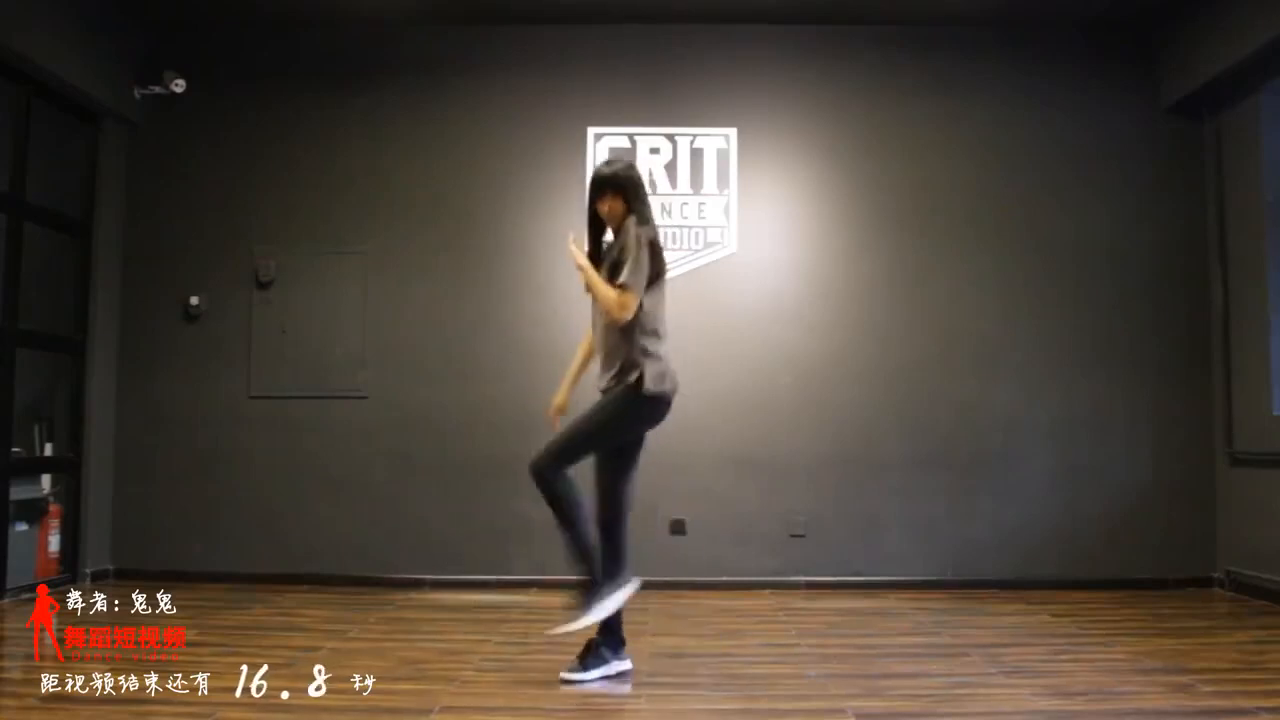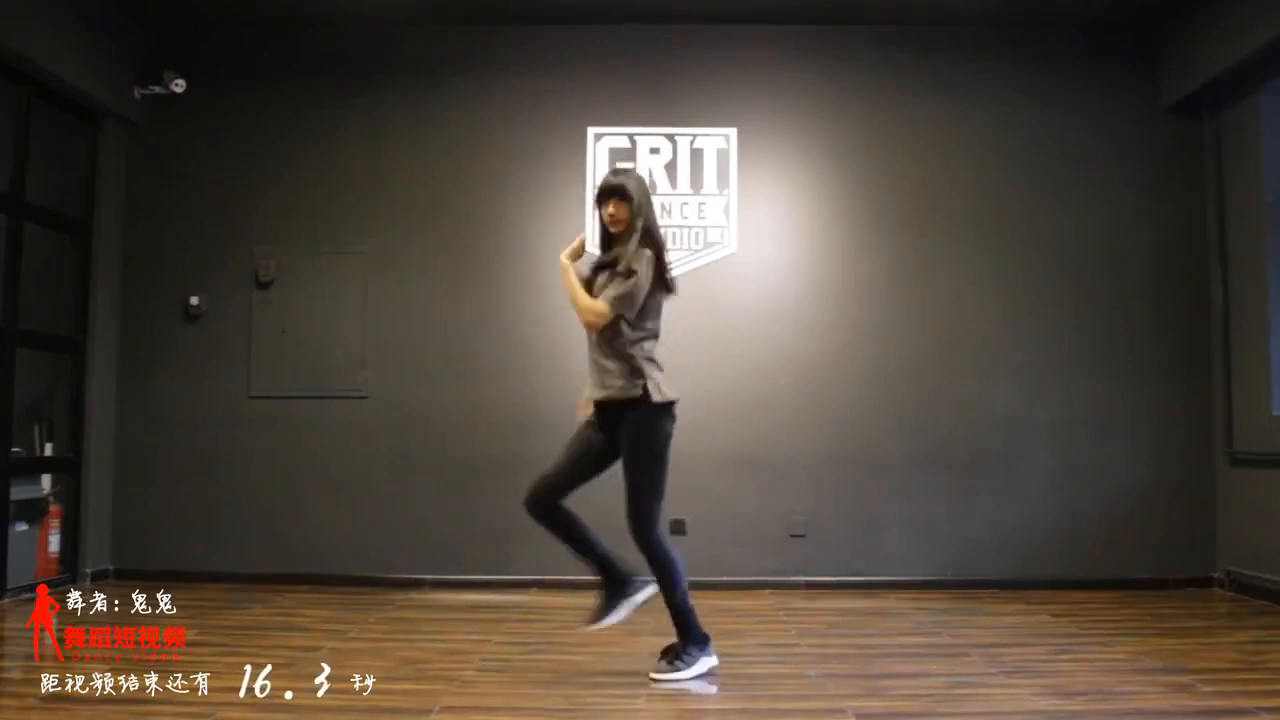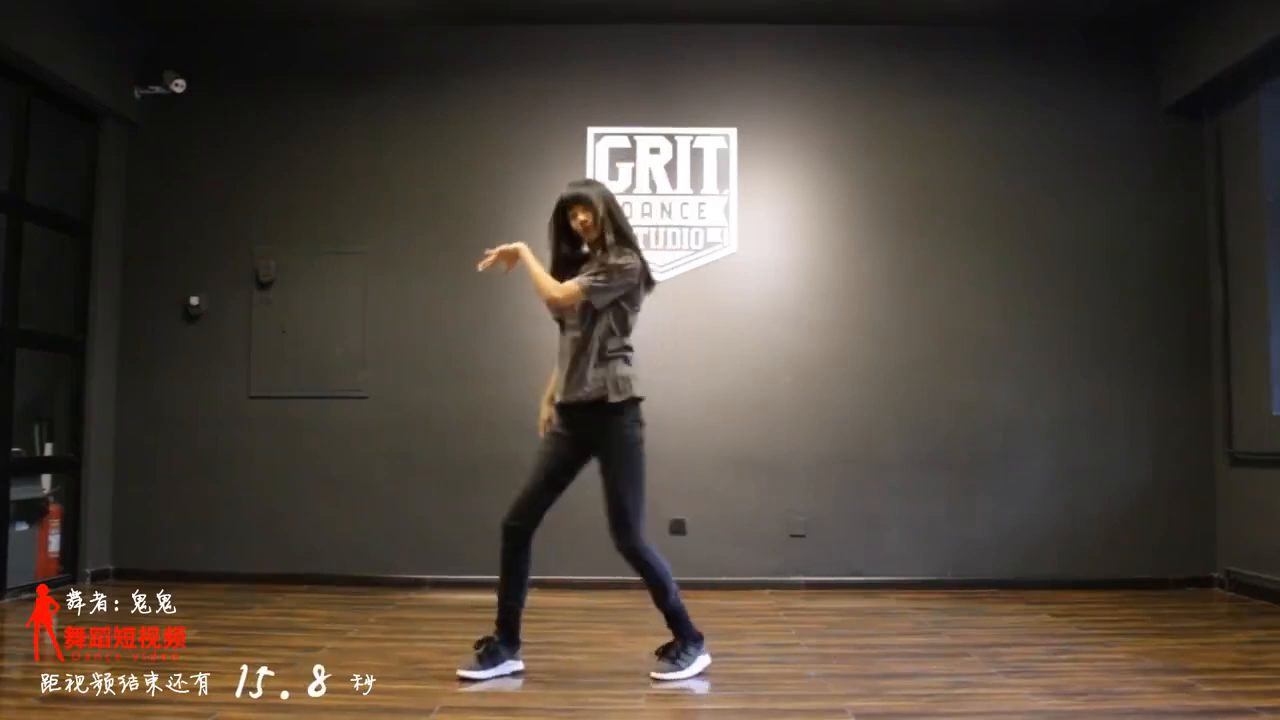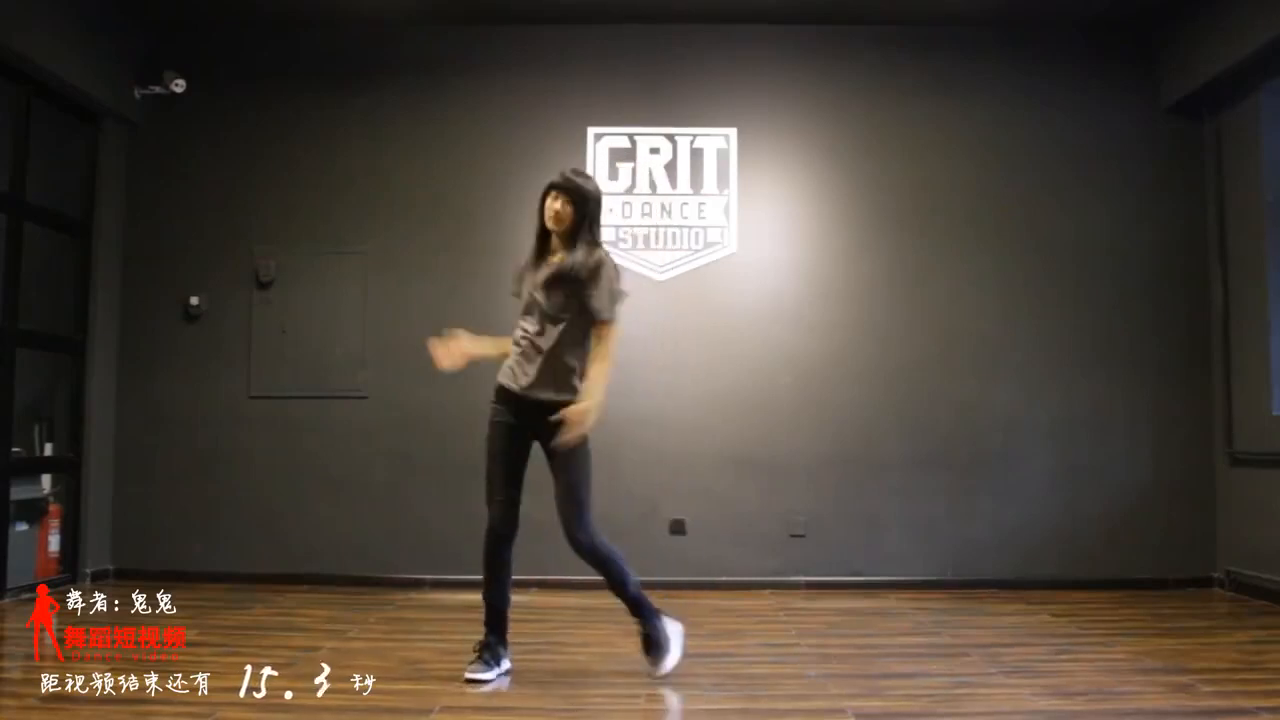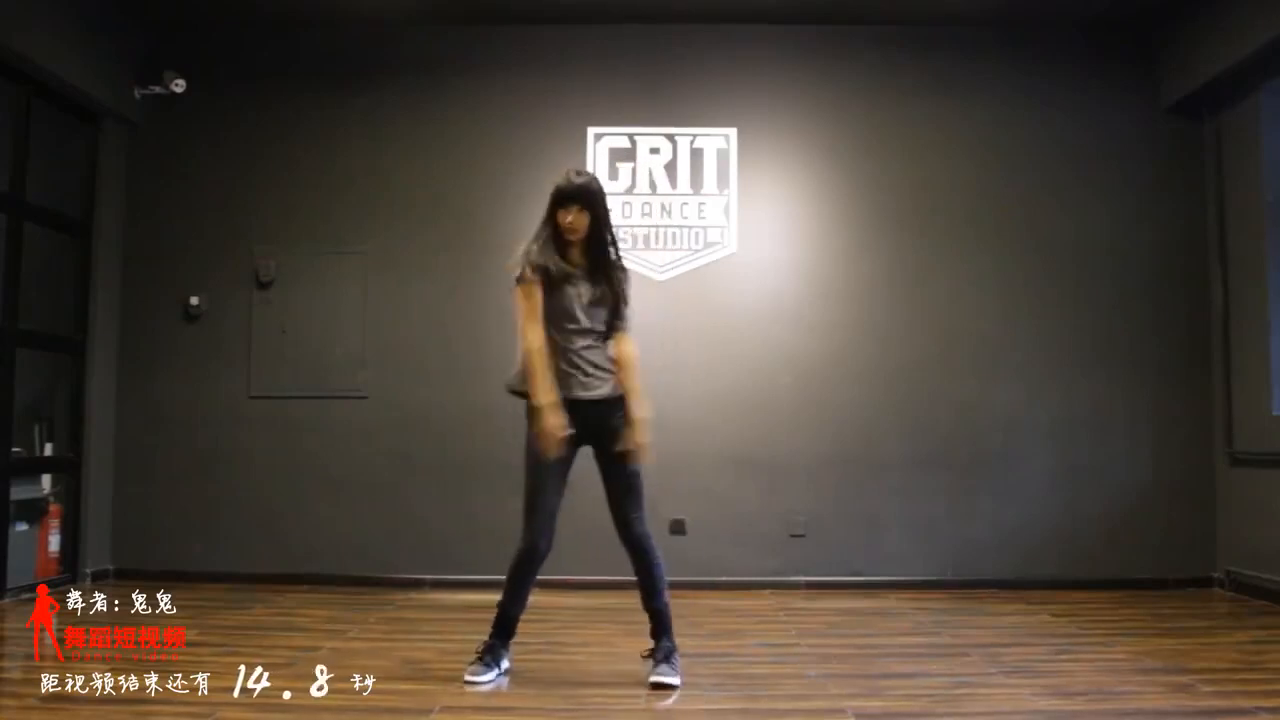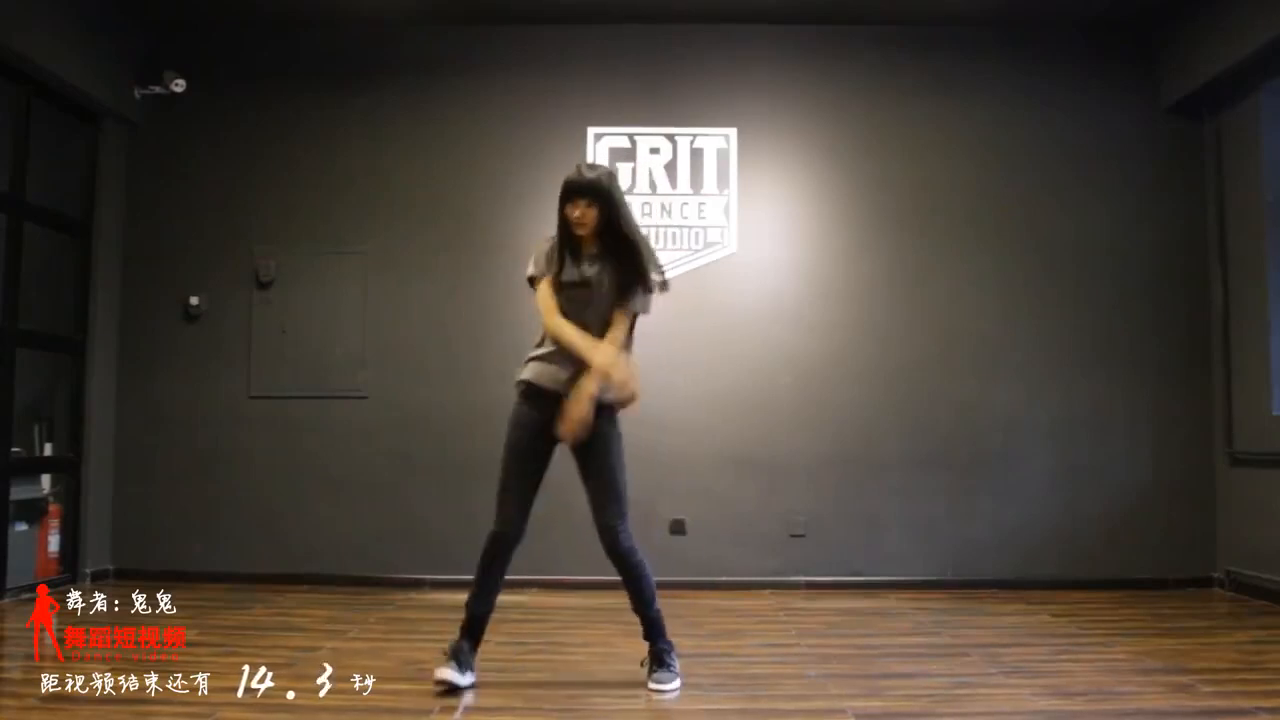
dt=0.5s
person 1, frame 1
left shoulder: (638, 242)
right shoulder: (614, 249)
left elbow: (621, 311)
right elbow: (601, 326)
left wrist: (584, 266)
right wrist: (568, 384)
left hip: (642, 388)
right hip: (626, 389)
left knee: (545, 466)
right knee: (611, 511)
left ankle: (605, 575)
right ankle: (608, 644)
person 1, frame 2
left shoulder: (641, 259)
right shoulder: (609, 262)
left elbow: (594, 317)
left wrist: (568, 267)
right wrist: (591, 399)
left hip: (642, 406)
right hip: (609, 408)
left knee: (644, 528)
right knee: (541, 500)
left ankle: (695, 644)
right ankle: (621, 584)
person 1, frame 3
left shoulder: (623, 265)
right shoulder: (579, 264)
left elbow: (557, 297)
left wrist: (523, 253)
right wrist: (549, 398)
left hip: (613, 413)
right hip: (571, 416)
left knee: (628, 538)
right knee: (517, 524)
left ankle: (690, 643)
right ankle: (505, 645)
person 1, frame 4
left shoulder: (594, 265)
right shoulder: (534, 265)
left elbow: (604, 344)
left wrist: (593, 399)
right wrist: (472, 349)
left hip: (561, 409)
right hip: (510, 402)
left knee: (579, 533)
right knee: (499, 528)
left ankle: (653, 621)
right ankle: (494, 645)
person 1, frame 5
left shoulder: (609, 270)
right shoulder: (536, 257)
left elbow: (621, 347)
right elbow: (531, 330)
left wrist: (638, 414)
right wrist: (547, 406)
left hip: (608, 408)
right hip: (552, 409)
left knee: (634, 530)
right knee: (536, 540)
left ankle: (664, 648)
right ankle: (497, 647)
person 1, frame 6
left shoulder: (630, 262)
right shoulder: (551, 255)
left elbow: (617, 333)
right elbow: (552, 321)
left wrist: (586, 393)
right wrist: (605, 359)
left hip: (596, 408)
right hip: (537, 400)
left knee: (615, 535)
right knee: (506, 529)
left ankle: (660, 650)
right ankle: (465, 649)
